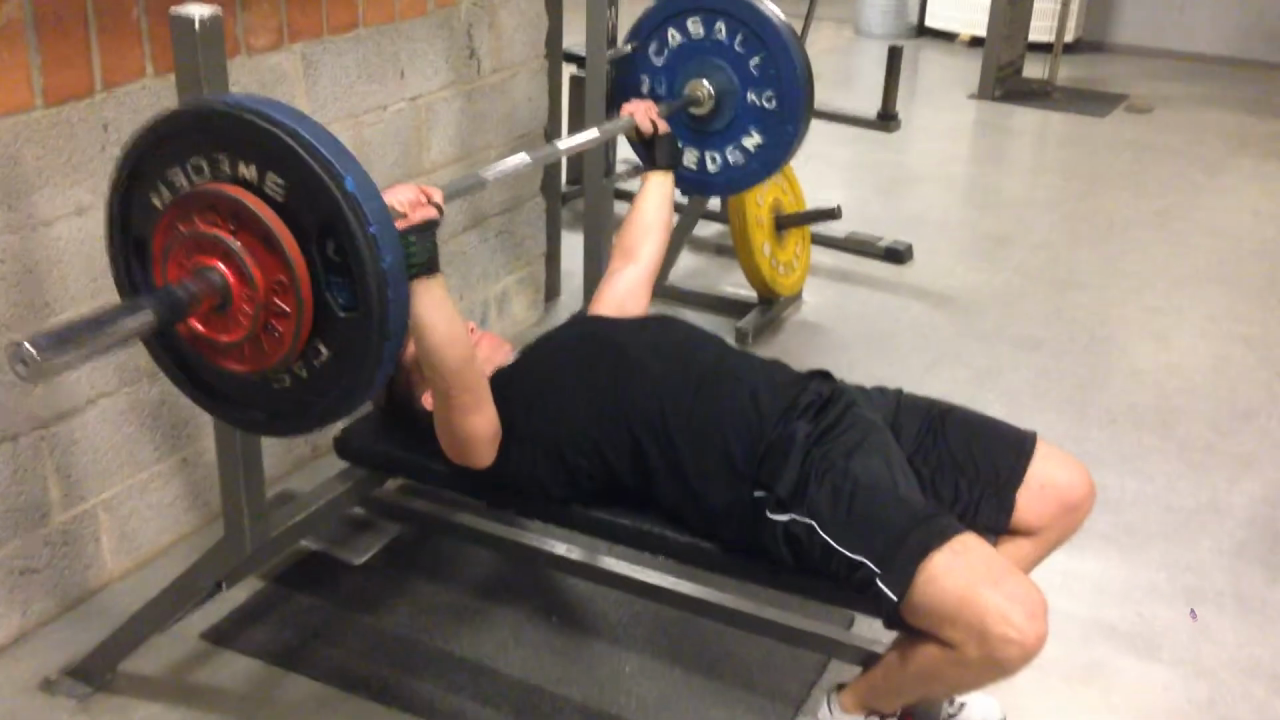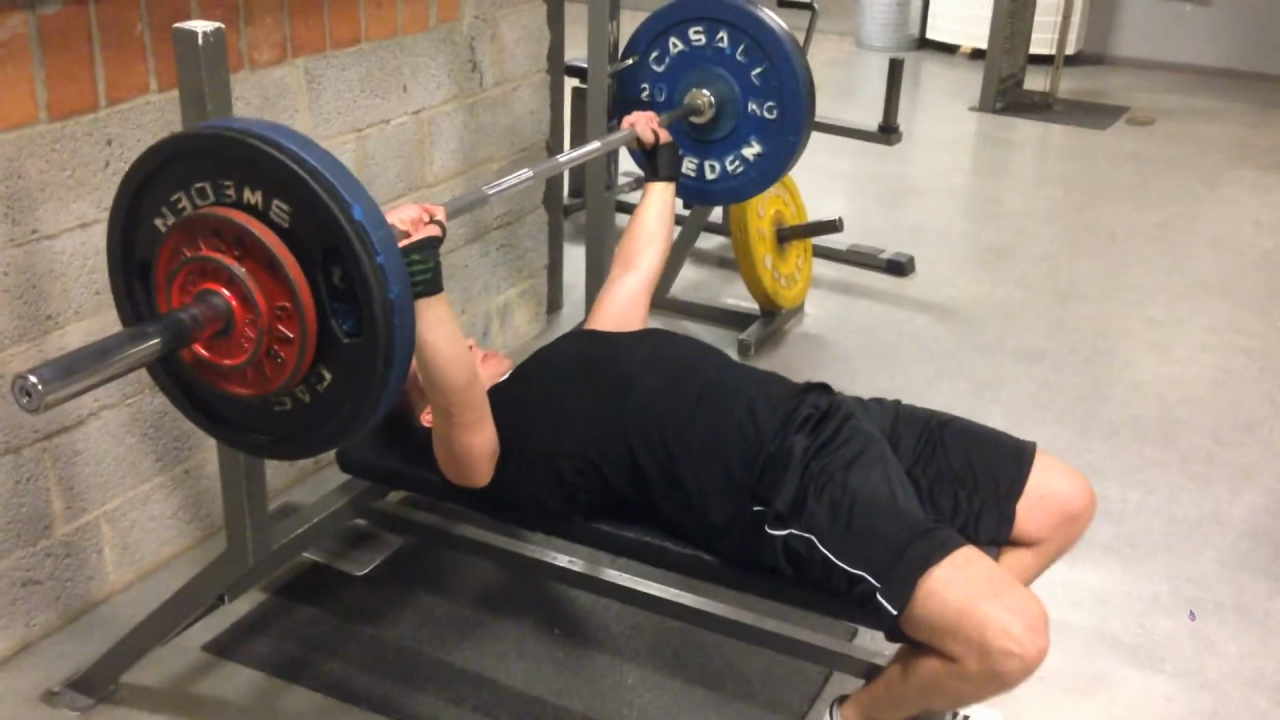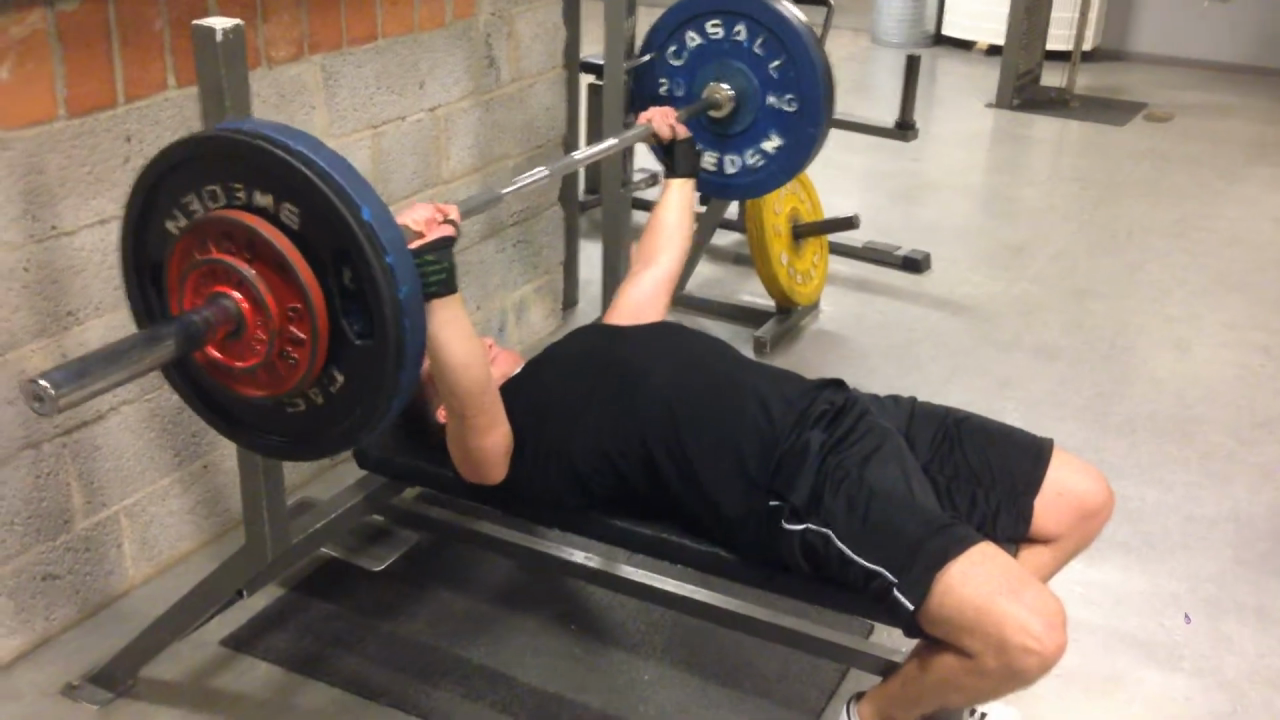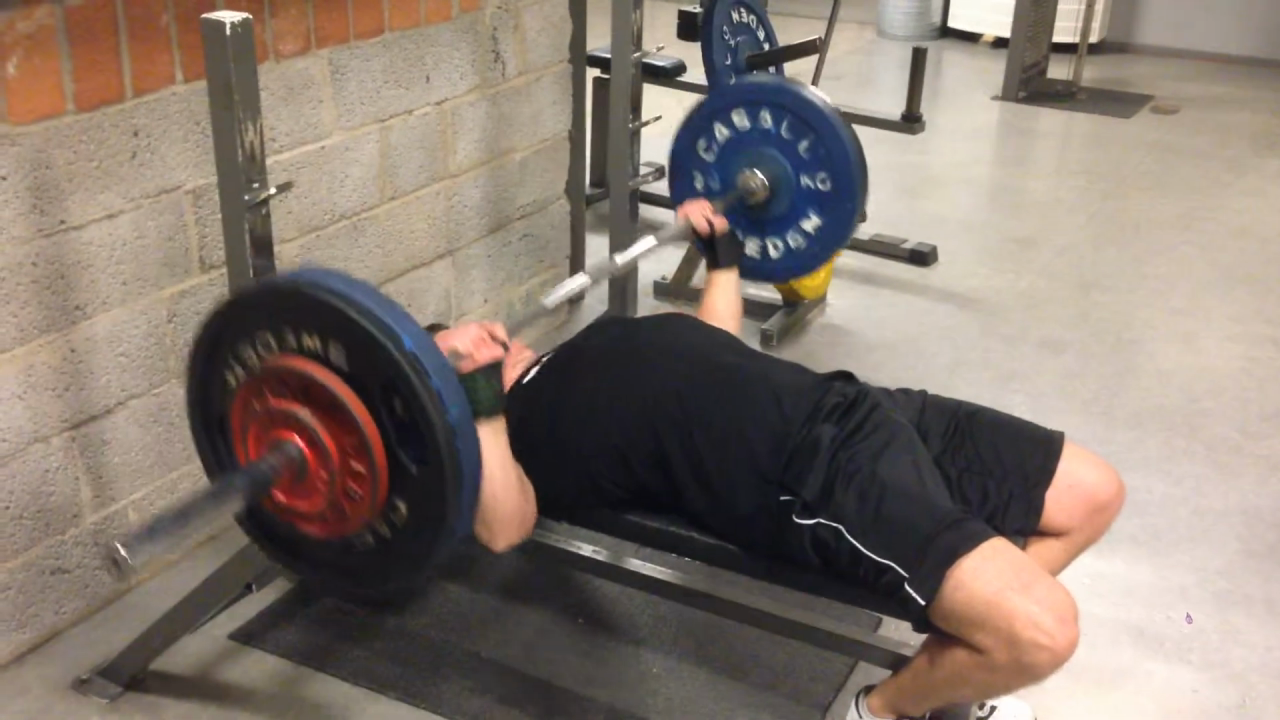
dt=0.5s
person 1, frame 1
left shoulder: (563, 350)
right shoulder: (490, 431)
left elbow: (634, 262)
right elbow: (458, 387)
left wrist: (659, 155)
right wrist: (416, 256)
right hip: (783, 476)
left knee: (1066, 494)
right knee: (1008, 631)
person 1, frame 2
left shoulder: (563, 362)
right shoulder: (491, 444)
left elbow: (633, 274)
right elbow: (457, 399)
left wrist: (660, 167)
right wrist: (418, 274)
right hip: (787, 489)
left knee: (1066, 504)
right knee: (1009, 644)
person 1, frame 3
left shoulder: (576, 358)
right shoulder: (508, 439)
left elbow: (655, 269)
right elbow: (471, 410)
left wrist: (679, 160)
right wrist: (431, 276)
right hip: (799, 485)
left knee: (1083, 503)
right knee: (1027, 640)
person 1, frame 4
left shoulder: (578, 361)
right shoulder: (521, 432)
right elbow: (503, 526)
left wrist: (722, 251)
right hip: (810, 478)
left knee: (1094, 494)
right knee: (1039, 635)
